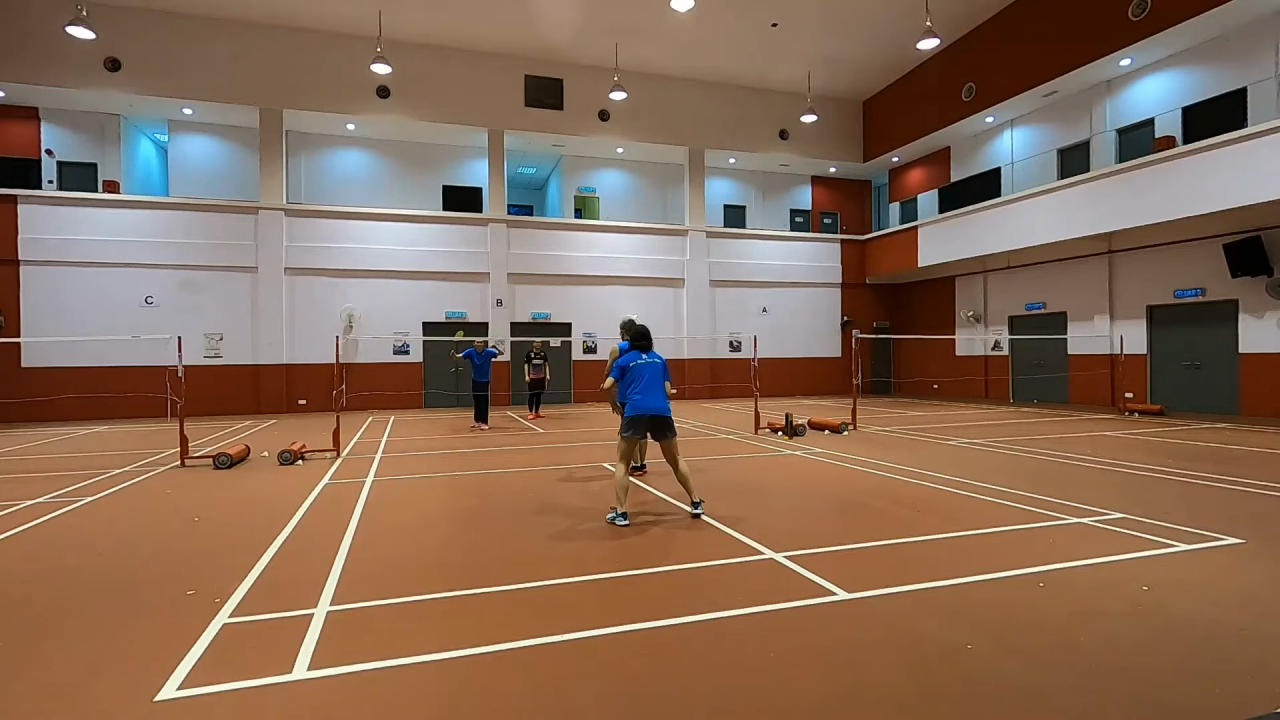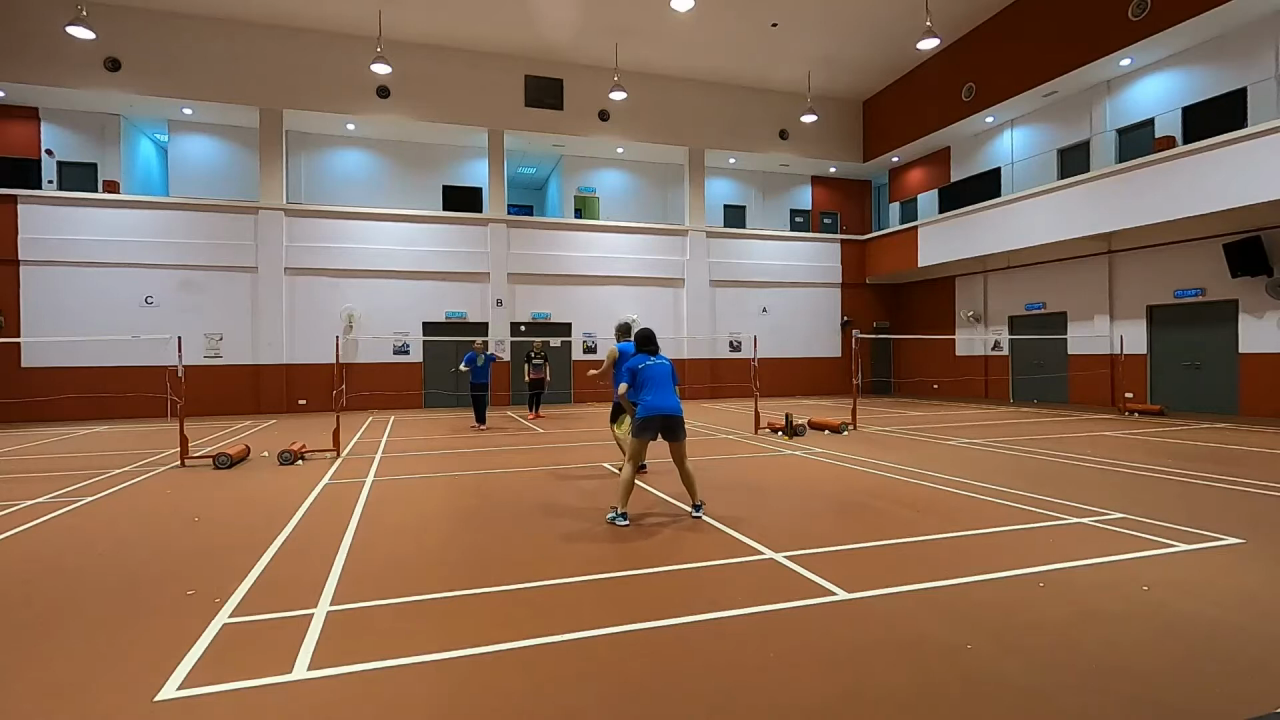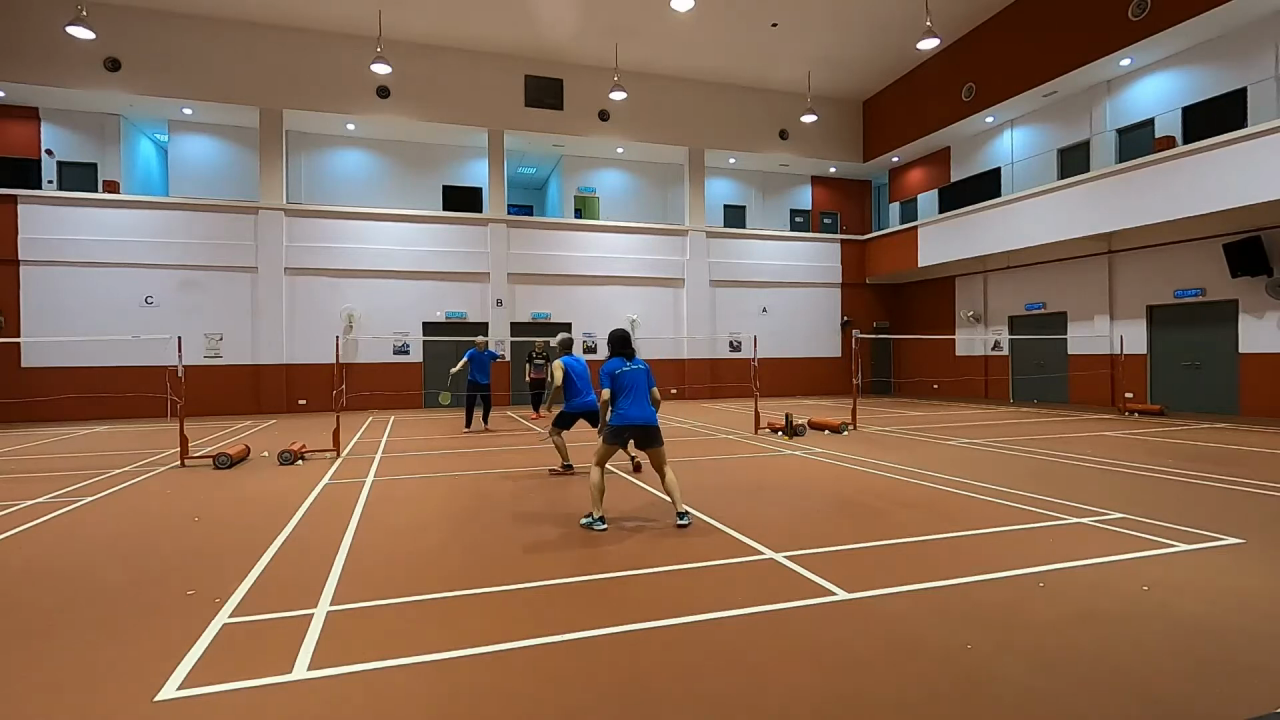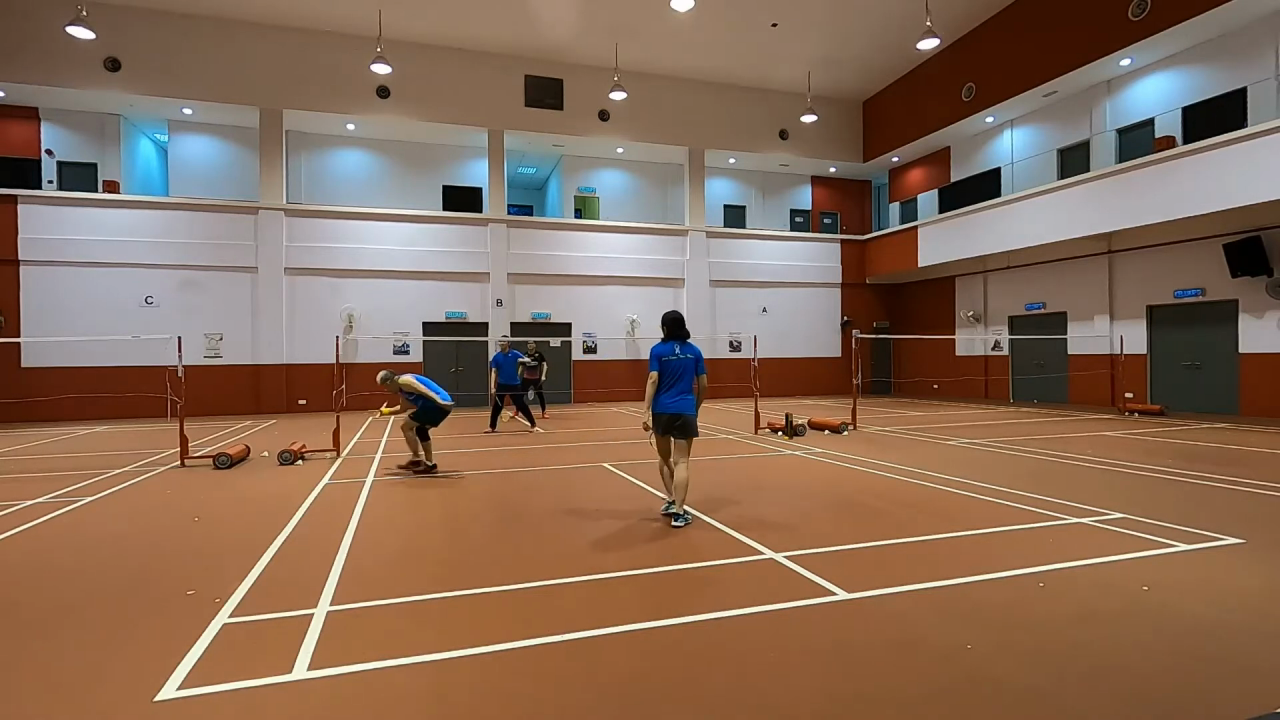
dt=0.7s
person 1, frame 1
left shoulder: (624, 360)
right shoulder: (660, 360)
left elbow: (607, 386)
right elbow: (667, 391)
left wrist: (615, 401)
left hip: (635, 412)
right hip: (662, 412)
left knee: (623, 462)
right knee: (675, 459)
left ankle: (621, 512)
right ankle: (696, 502)
person 1, frame 2
left shoulder: (632, 364)
right shoulder: (666, 362)
left elbow: (621, 393)
left wrist: (631, 410)
left hip: (647, 413)
right hip: (674, 412)
left knee: (631, 462)
right knee: (682, 462)
left ankle: (621, 512)
right ankle: (697, 505)
person 1, frame 3
left shoulder: (608, 367)
right shoulder: (642, 365)
left elbow: (605, 398)
right elbow: (657, 398)
left wrist: (603, 422)
left hip: (621, 422)
right hip: (648, 421)
left knee: (597, 465)
right knee: (663, 468)
left ankle: (597, 517)
right ankle: (681, 513)
person 1, frame 4
left shoulder: (658, 350)
right shoulder: (694, 351)
left elbow: (653, 380)
right elbow: (702, 385)
left wrist: (647, 411)
right wrist: (696, 408)
left hip: (661, 410)
right hip: (685, 411)
left knee: (665, 458)
right knee: (681, 462)
left ankle: (671, 501)
right ankle: (679, 512)
